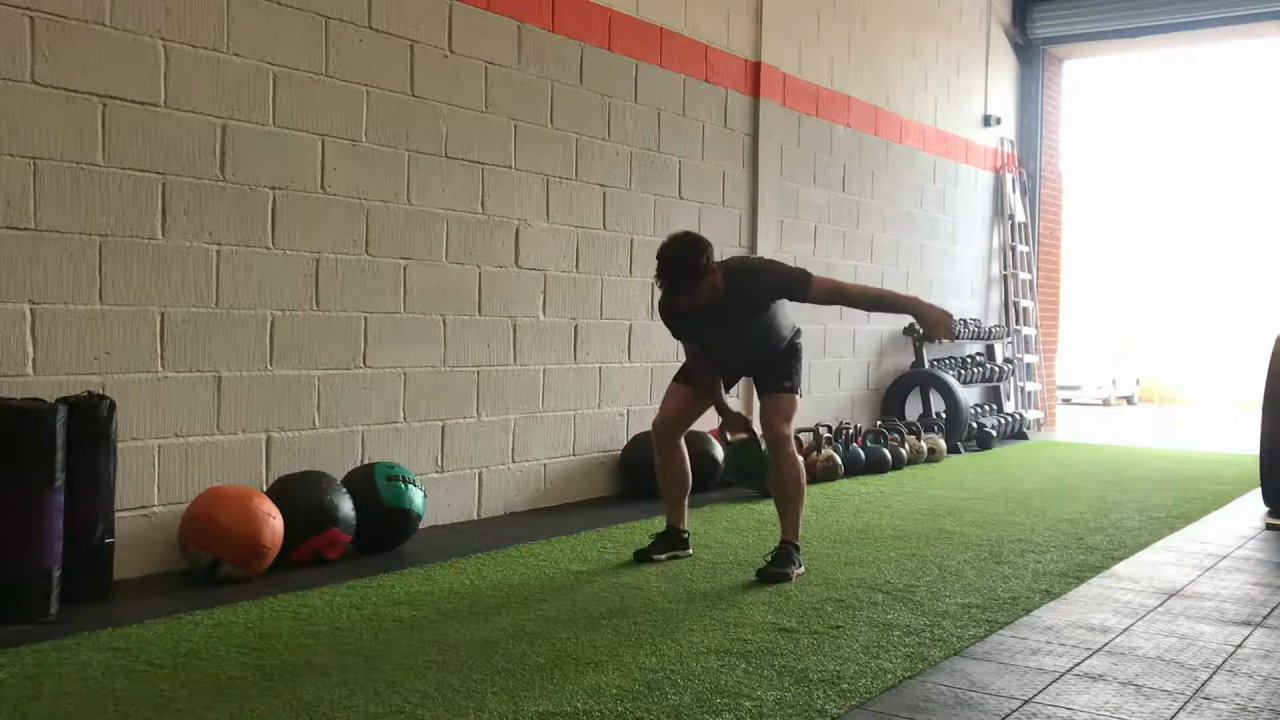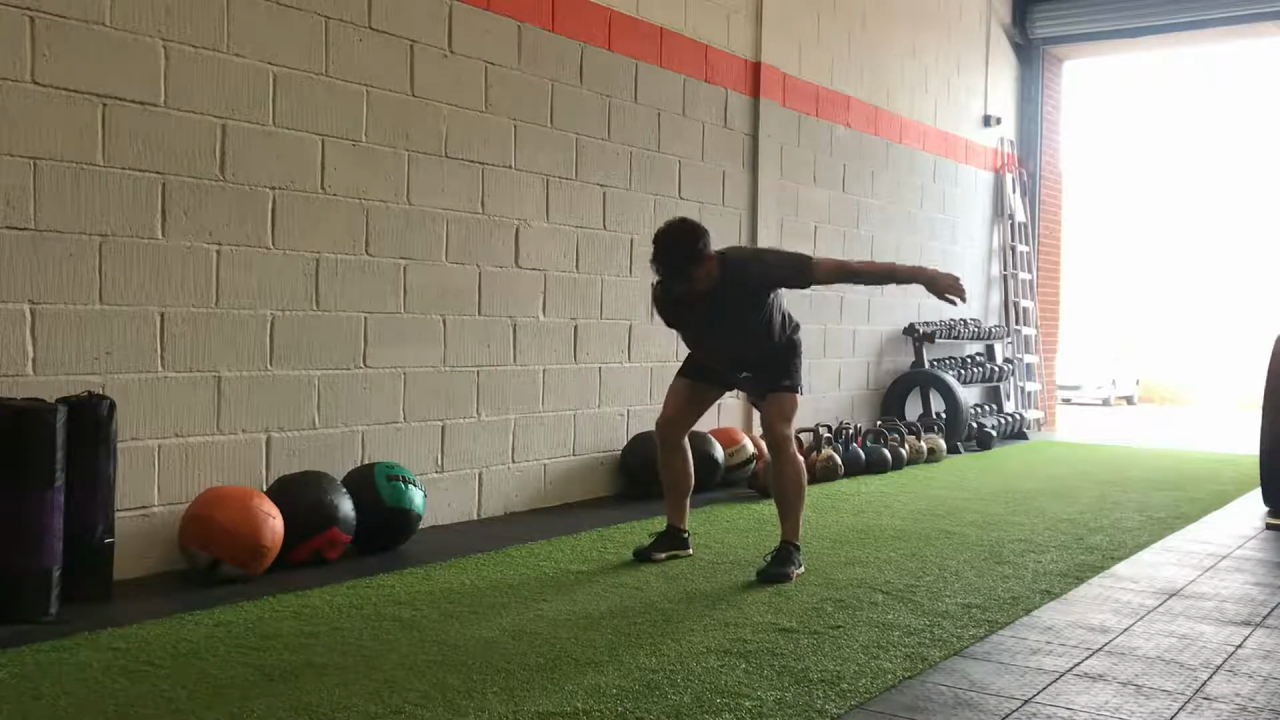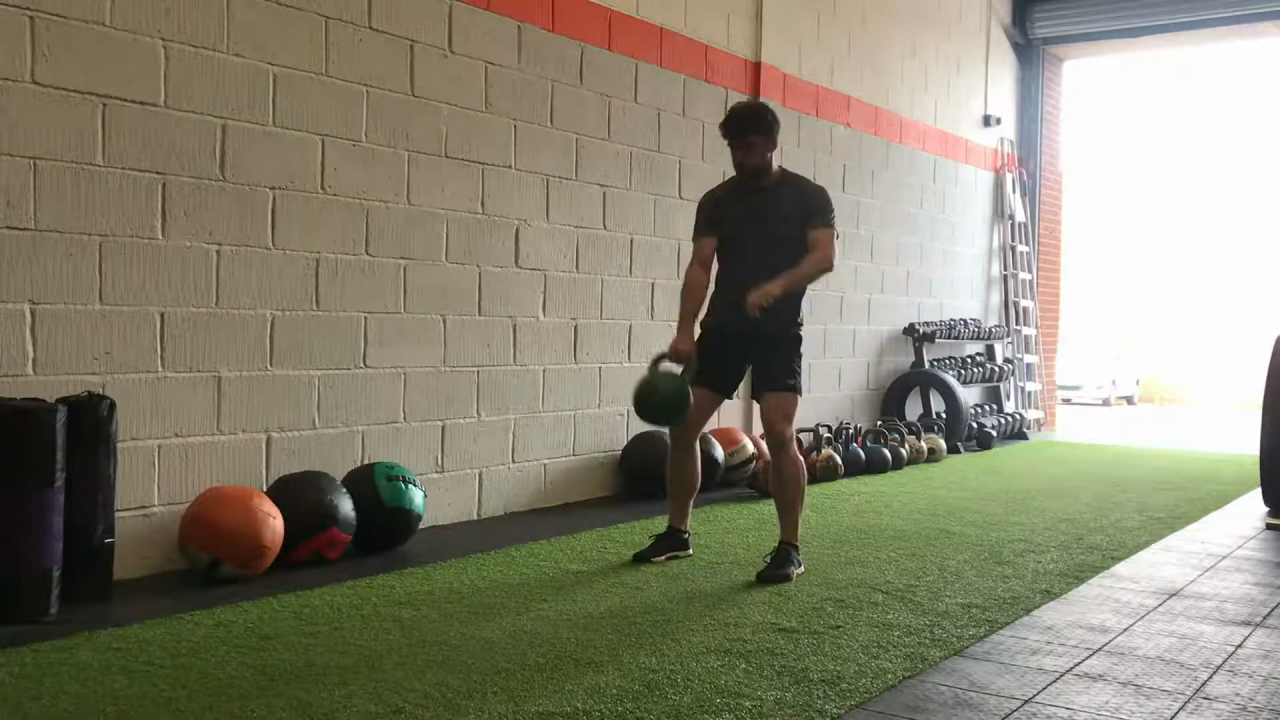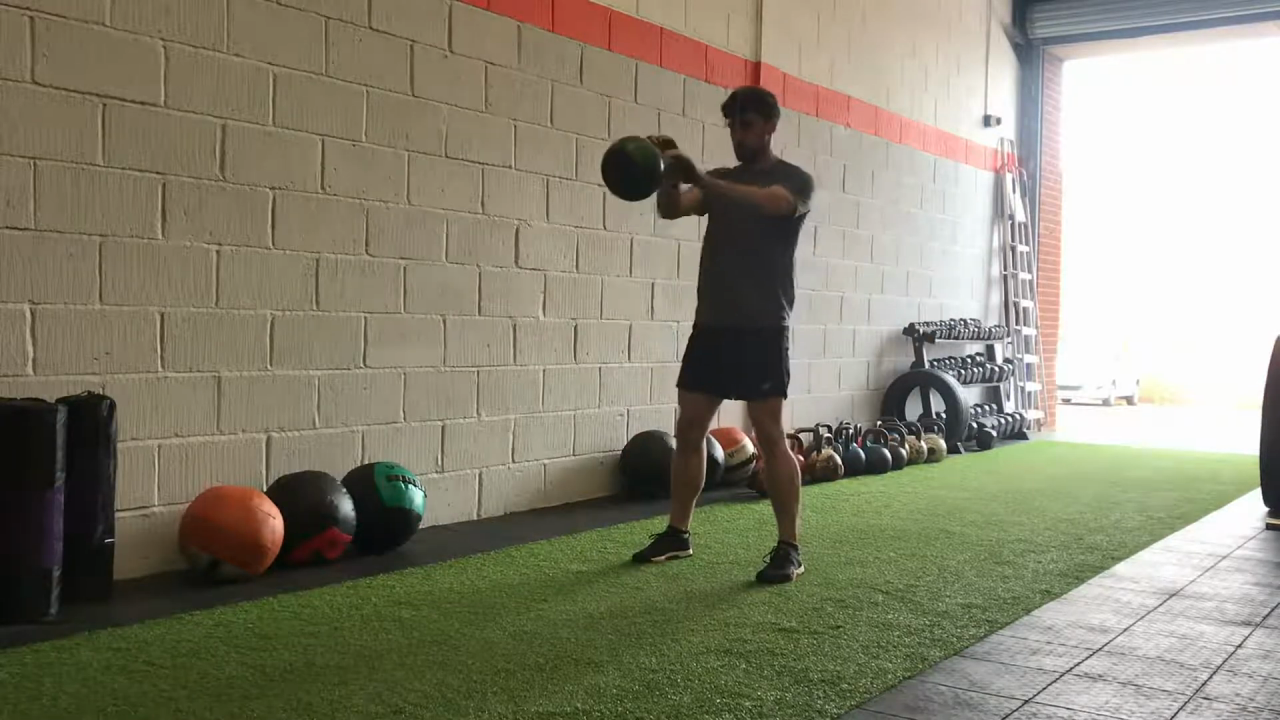
dt=0.4s
person 1, frame 1
left shoulder: (755, 275)
right shoulder: (672, 307)
left elbow: (840, 291)
right elbow: (699, 360)
left wrist: (917, 308)
right wrist: (726, 412)
left hip: (777, 352)
right hip: (719, 355)
left knee: (778, 435)
right knee: (665, 427)
left ankle: (790, 548)
right ankle: (676, 533)
person 1, frame 2
left shoulder: (754, 266)
right shoulder: (667, 297)
left elbow: (844, 270)
right elbow: (699, 346)
left wrist: (923, 275)
right wrist: (742, 386)
left hip: (775, 352)
right hip: (719, 354)
left knee: (778, 436)
right knee: (668, 427)
left ankle: (790, 548)
right ankle: (676, 533)
person 1, frame 3
left shoulder: (808, 196)
right shoulder: (717, 200)
left elbow: (823, 257)
right elbow: (700, 265)
left wrist: (778, 286)
right wrist: (684, 332)
left hip: (778, 332)
right hip: (723, 328)
left knee: (779, 435)
right knee: (682, 427)
left ankle: (790, 548)
right ankle: (677, 533)
person 1, frame 4
left shoulder: (794, 180)
right shoulder: (721, 178)
left elbow: (770, 203)
right elbow: (671, 208)
left wrist: (702, 178)
right wrist: (667, 174)
left hip: (761, 327)
right hip: (711, 324)
left knee: (770, 436)
right knee: (688, 431)
left ankle: (789, 548)
right ankle: (678, 533)
